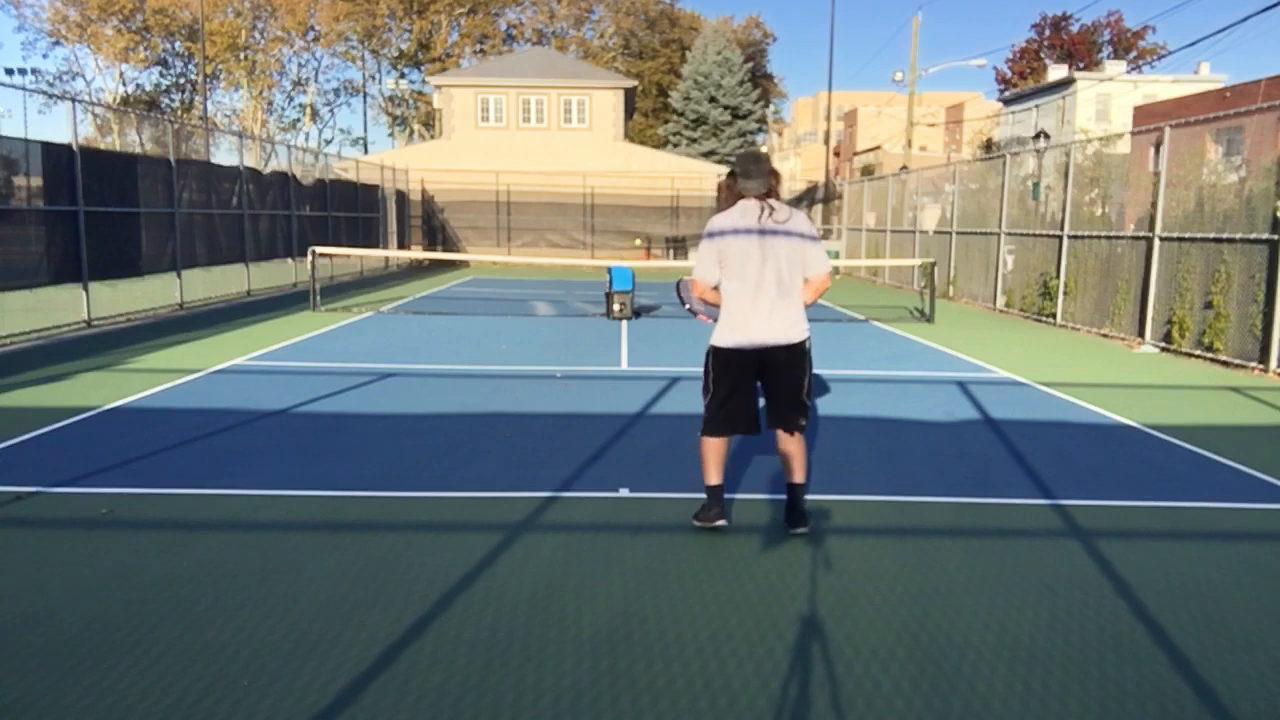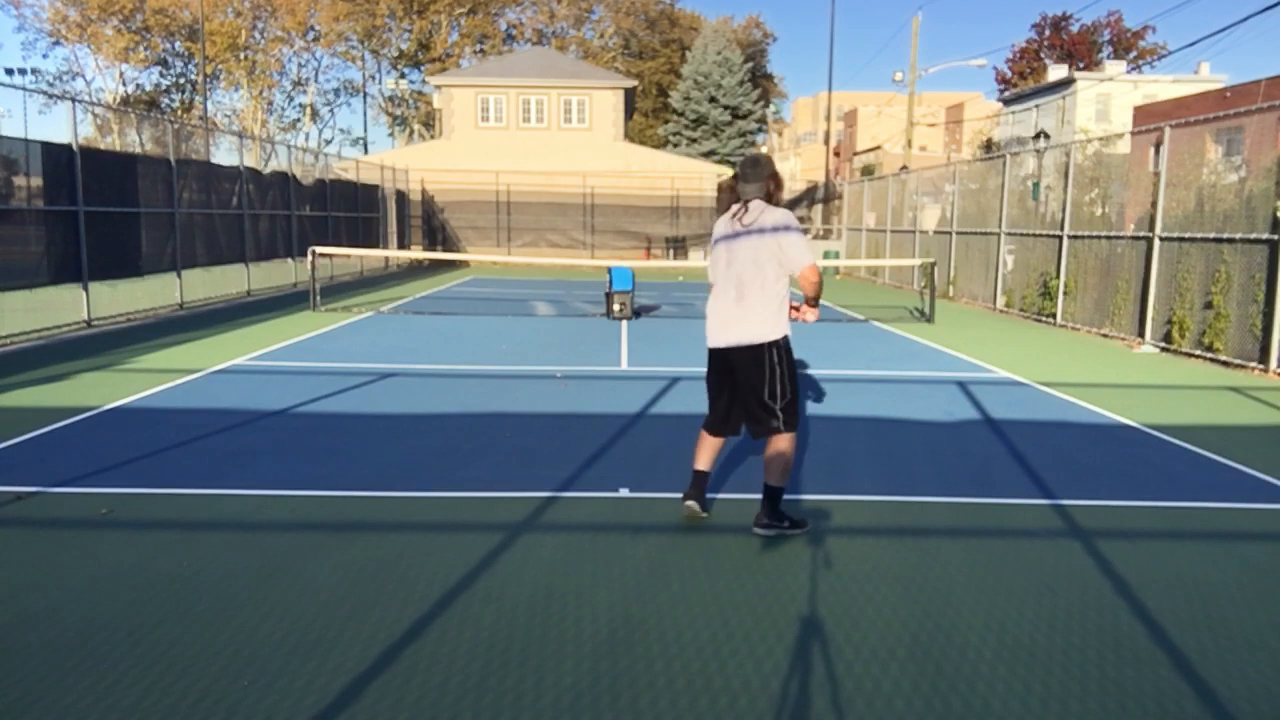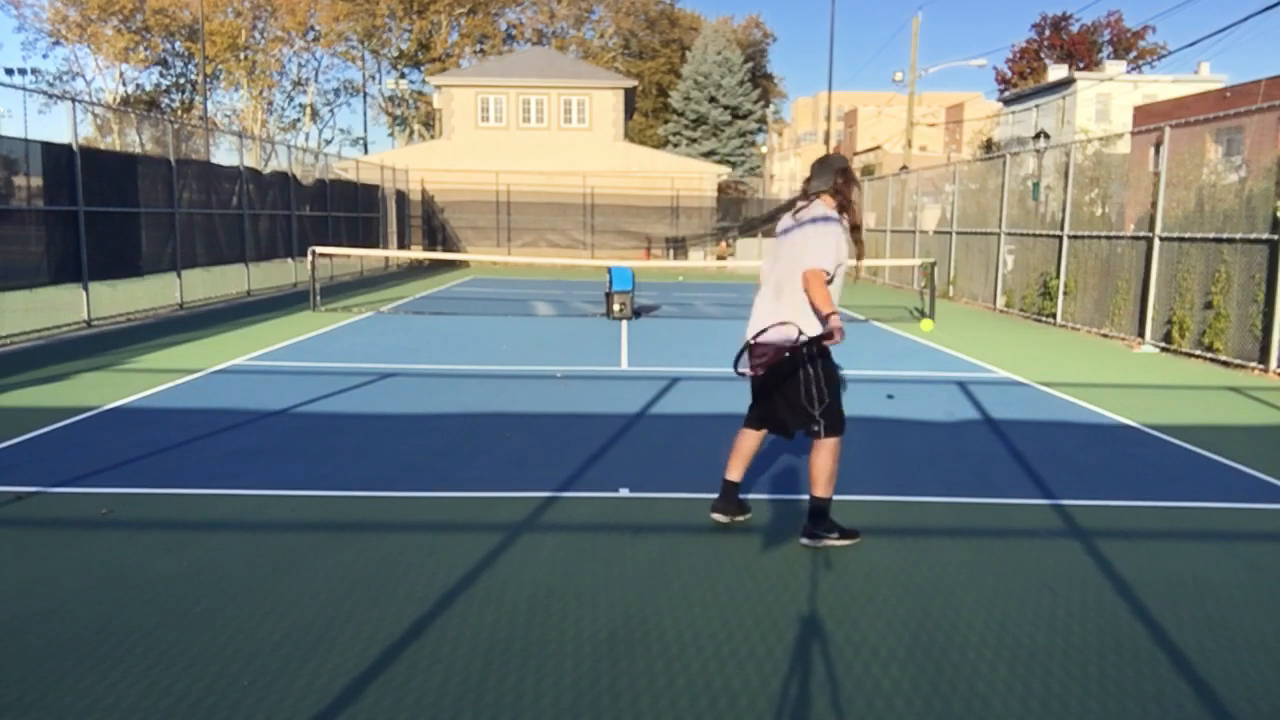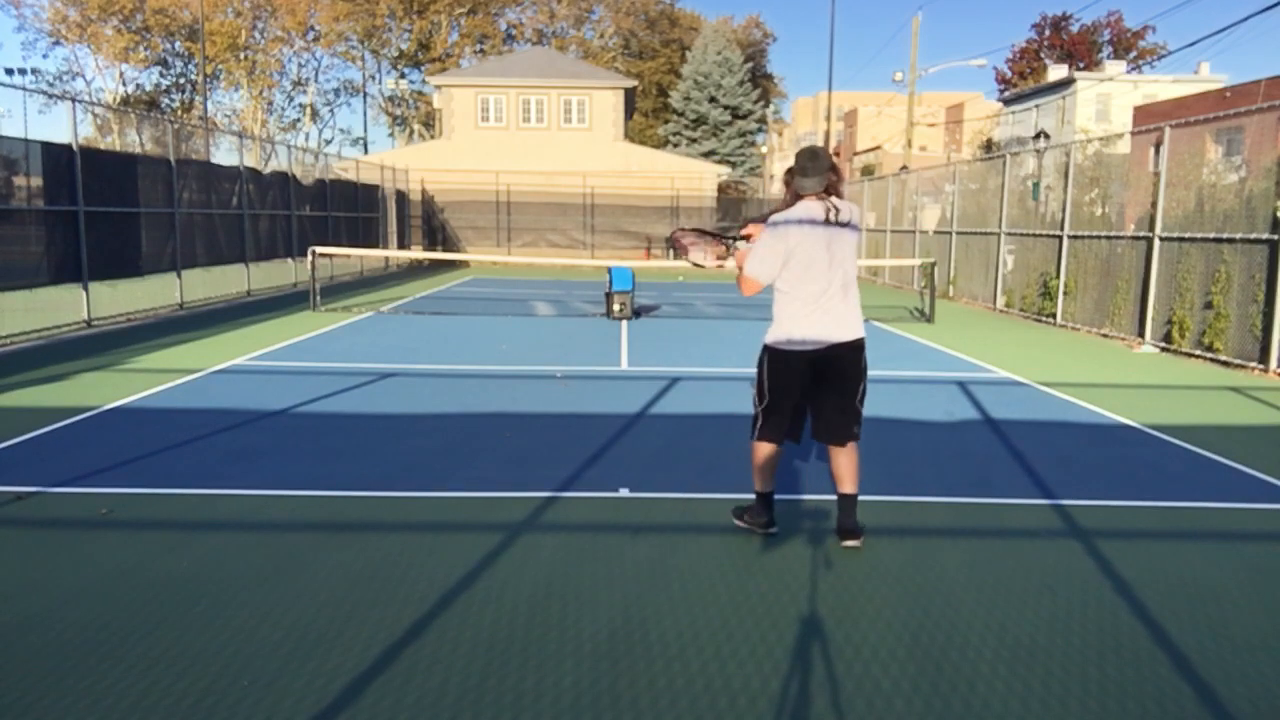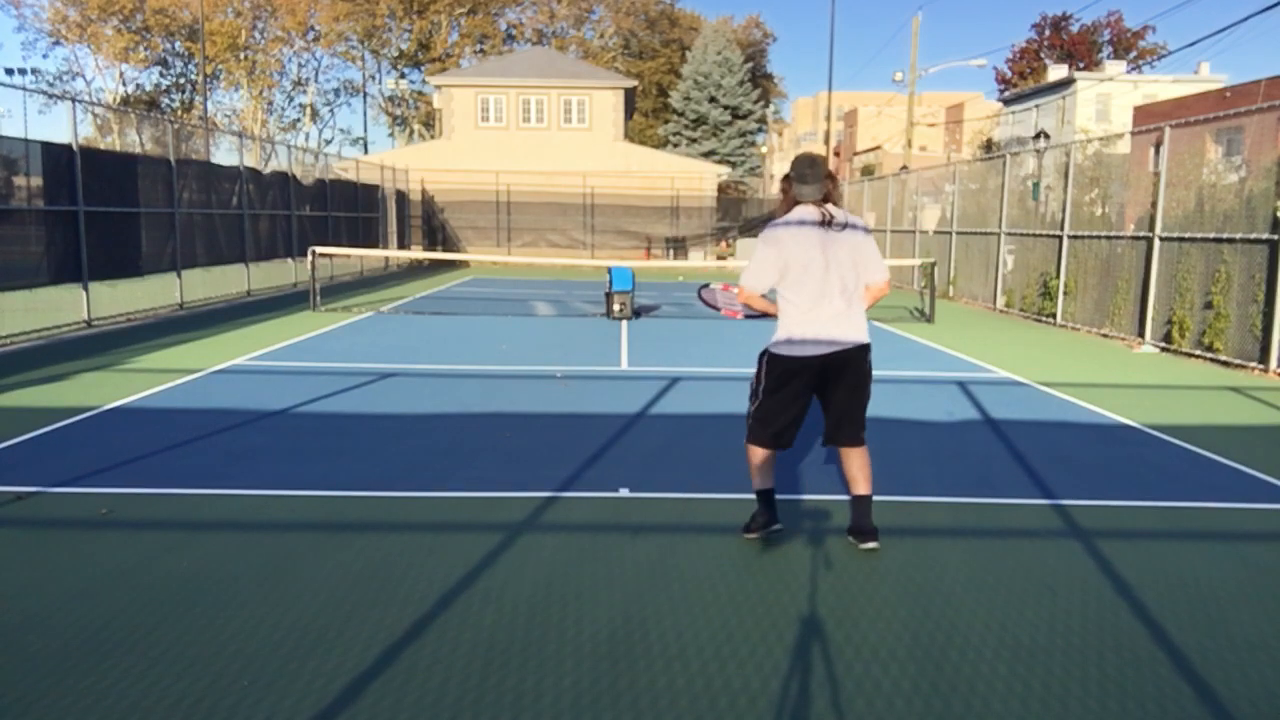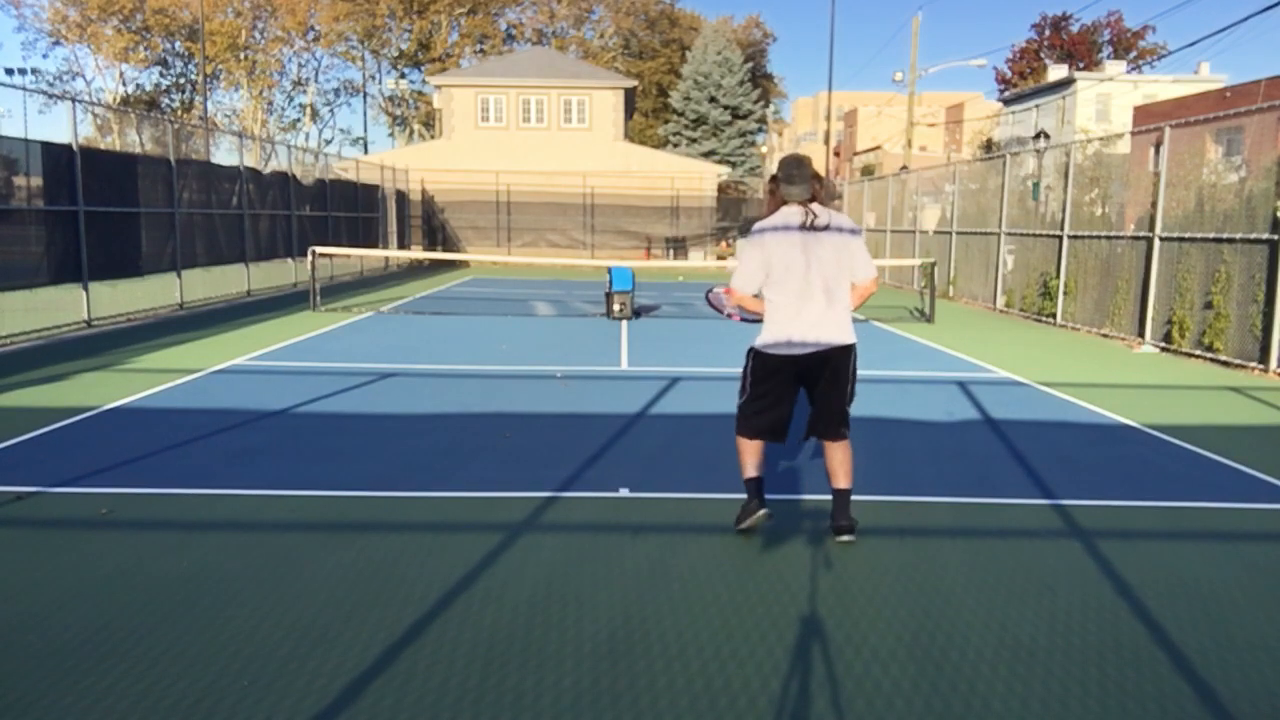
dt=0.7s
person 1, frame 1
left shoulder: (720, 224)
right shoulder: (799, 222)
left elbow: (700, 288)
right elbow: (821, 281)
left hip: (733, 342)
right hip: (789, 340)
left knee: (716, 423)
right knee: (791, 425)
left ankle: (714, 504)
right ankle: (796, 510)
person 1, frame 2
left shoulder: (722, 225)
right shoulder: (780, 220)
right elbow: (810, 275)
right wrist: (811, 304)
left hip: (720, 340)
right hip: (763, 340)
left knee: (717, 421)
right knee: (782, 425)
left ankle: (696, 490)
right ankle: (769, 513)
person 1, frame 3
left shoulder: (794, 219)
right shoulder: (828, 223)
right elbow: (813, 275)
right wrist: (829, 316)
left hip: (764, 335)
right hip: (797, 343)
left knee: (759, 418)
right knee: (827, 430)
left ankle: (727, 497)
right ankle: (819, 523)
person 1, frame 4
left shoulder: (780, 224)
right shoulder: (851, 216)
left elbow: (749, 286)
left wrist: (745, 263)
left hip: (789, 343)
right hip: (845, 340)
left knee: (768, 428)
right knee: (843, 433)
left ankle: (762, 510)
right ankle: (848, 523)
person 1, frame 5
left shoulder: (779, 231)
right shoulder: (855, 226)
left elbow: (747, 294)
right elbow: (880, 286)
left hip: (793, 351)
right hip: (850, 347)
left knee: (761, 432)
right knee: (850, 437)
left ankle: (766, 511)
right ankle: (864, 524)
person 1, frame 6
left shoulder: (764, 231)
right shoulder: (843, 225)
left elbow: (738, 295)
right elbow: (867, 285)
left hip: (778, 347)
right hip: (836, 344)
left knee: (751, 424)
right knee: (835, 431)
left ankle: (754, 495)
right ankle: (842, 516)
